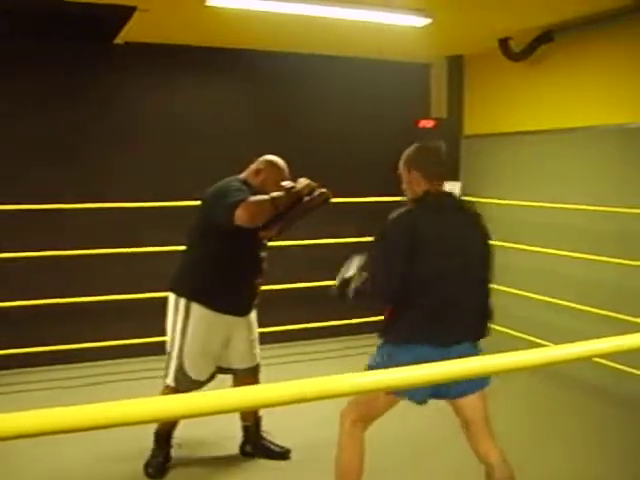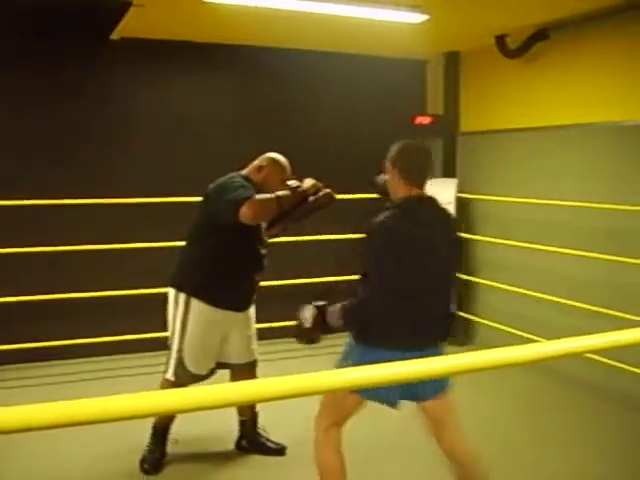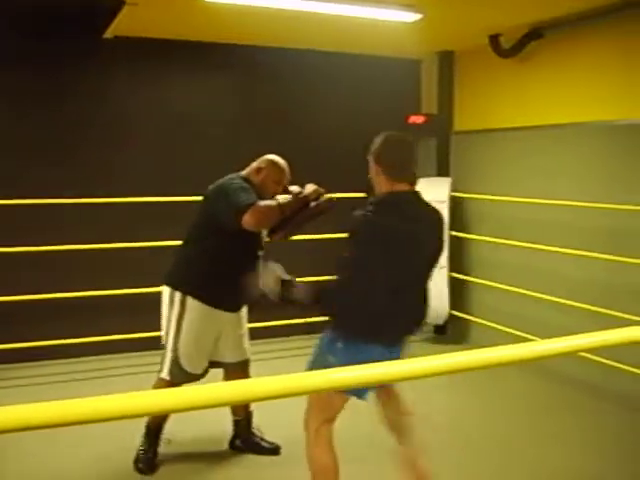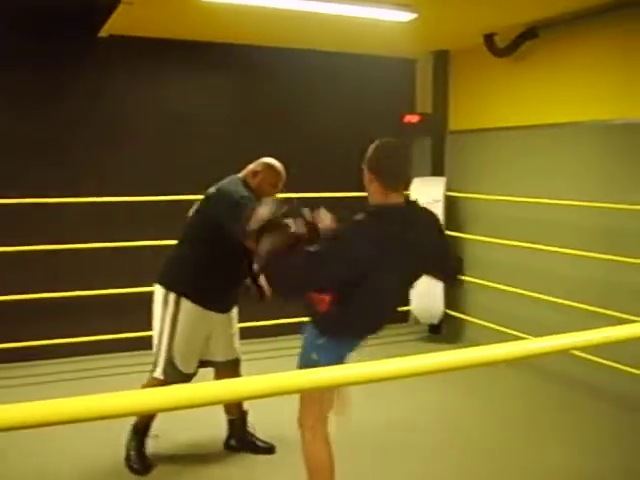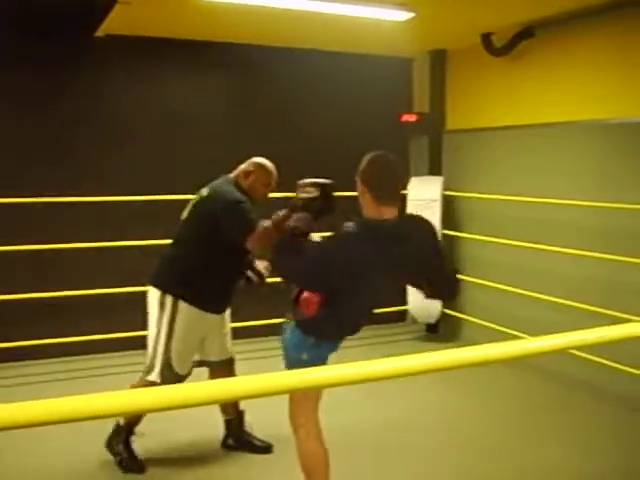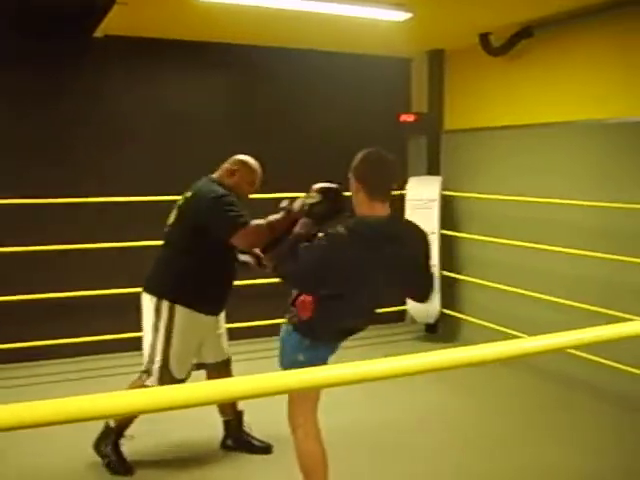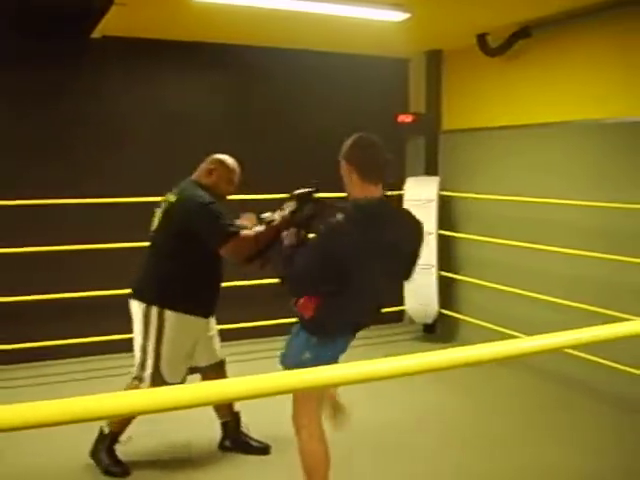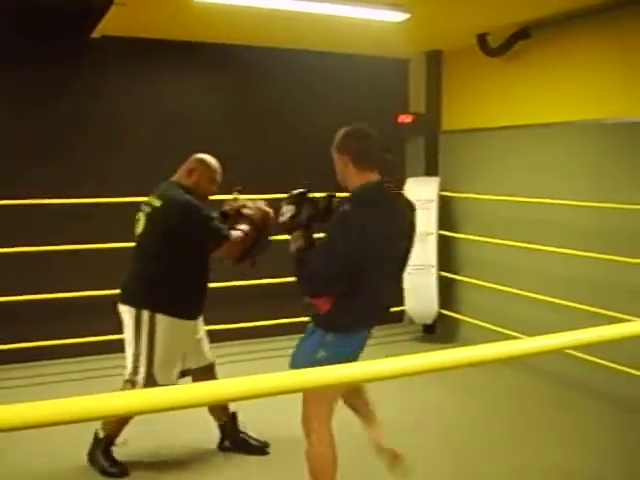
dt=0.1s
person 1, frame 1
left shoulder: (404, 223)
right shoulder: (472, 222)
left elbow: (383, 288)
left wrist: (354, 281)
left hip: (409, 345)
right hip: (461, 346)
left knee: (351, 422)
right knee: (485, 444)
person 1, frame 2
left shoulder: (388, 227)
right shoulder: (444, 224)
left elbow: (376, 300)
left wrist: (327, 316)
left hip: (378, 347)
right hip: (426, 347)
left knee: (327, 426)
right knee: (452, 441)
person 1, frame 3
left shoulder: (369, 225)
right shoulder: (429, 218)
left elbow: (352, 293)
left hip: (357, 337)
right hip: (394, 333)
left knee: (317, 424)
right knee: (387, 394)
person 1, frame 4
left shoulder: (358, 235)
right shoulder: (426, 224)
left elbow: (291, 278)
right elbow: (449, 271)
left wrist: (270, 247)
left hip: (335, 329)
right hip: (368, 318)
left knee: (311, 421)
person 1, frame 5
left shoulder: (348, 243)
right shoulder: (421, 234)
left elbow: (289, 264)
right elbow: (446, 287)
left wrist: (297, 223)
left hip: (317, 327)
right hip: (347, 314)
left knee: (303, 420)
person 1, frame 6
left shoulder: (341, 245)
right shoulder: (411, 238)
left elbow: (288, 267)
right elbow: (420, 291)
left wrist: (303, 226)
left hip: (315, 332)
right hip: (344, 321)
left knee: (302, 420)
person 1, frame 7
left shoulder: (342, 229)
right shoulder: (408, 224)
left elbow: (297, 279)
right elbow: (400, 273)
left wrist: (292, 232)
left hip: (324, 327)
right hip: (354, 319)
left knee: (306, 421)
right ankle: (331, 403)
person 1, frame 8
left shoulder: (351, 218)
right shoulder: (401, 208)
left elbow: (313, 283)
left wrist: (297, 238)
left hip: (337, 327)
right hip: (364, 319)
left knee: (315, 422)
right knee: (341, 380)
right ankle: (377, 435)
person 2, frame 1
left shoulder: (251, 198)
right shoulder: (230, 191)
right elbow: (249, 216)
right wrist: (291, 195)
left hip: (238, 304)
right hip: (199, 301)
left knee: (247, 369)
right knee: (183, 377)
left ankle: (252, 438)
right ankle: (161, 445)
person 2, frame 2
left shoulder: (250, 194)
right shoulder: (232, 187)
right elbow: (253, 213)
right wrist: (295, 193)
left hip: (237, 300)
right hip: (199, 297)
left knee: (245, 365)
right knee: (182, 372)
left ankle: (248, 434)
right ankle: (158, 441)
person 2, frame 3
left shoulder: (246, 193)
right shoulder: (231, 191)
left elbow: (248, 240)
right elbow: (254, 220)
right wrist: (297, 199)
left hip: (228, 298)
right hip: (193, 295)
left knee: (237, 364)
right knee: (176, 372)
left ankle: (243, 434)
right ankle: (150, 440)
person 2, frame 4
left shoulder: (236, 197)
right shoulder: (235, 196)
right elbow: (255, 238)
left wrist: (257, 277)
left hip: (217, 299)
right hip: (184, 296)
left knee: (228, 364)
right knee: (168, 372)
left ankle: (238, 432)
right ankle: (137, 438)
person 2, frame 5
left shoulder: (222, 196)
right shoulder: (227, 200)
right elbow: (257, 240)
left wrist: (252, 265)
right wrist: (290, 218)
left hip: (208, 300)
right hip: (179, 298)
left knee: (223, 364)
right knee: (162, 373)
left ankle: (235, 431)
right ankle: (121, 436)
person 2, frame 6
left shoulder: (208, 195)
right shoulder: (214, 198)
right elbow: (246, 237)
left wrist: (263, 233)
right wrist: (287, 217)
left hip: (203, 301)
right hip: (173, 301)
left knee: (220, 366)
right knee: (159, 376)
left ankle: (234, 432)
right ankle: (110, 438)
person 2, frame 7
left shoulder: (188, 198)
right shoulder: (197, 203)
left elbow: (208, 242)
right elbow: (235, 248)
left wrist: (241, 227)
right wrist: (274, 226)
left hip: (191, 307)
right hip: (164, 306)
left knee: (214, 368)
right knee: (150, 381)
left ankle: (233, 434)
right ankle: (104, 444)
person 2, frame 8
left shoulder: (168, 198)
right shoulder: (184, 205)
left elbow: (191, 242)
right elbow: (227, 249)
right wrist: (251, 223)
left hip: (179, 308)
right hip: (153, 308)
left knee: (204, 370)
right knee: (142, 383)
left ankle: (231, 434)
right ankle: (101, 446)
